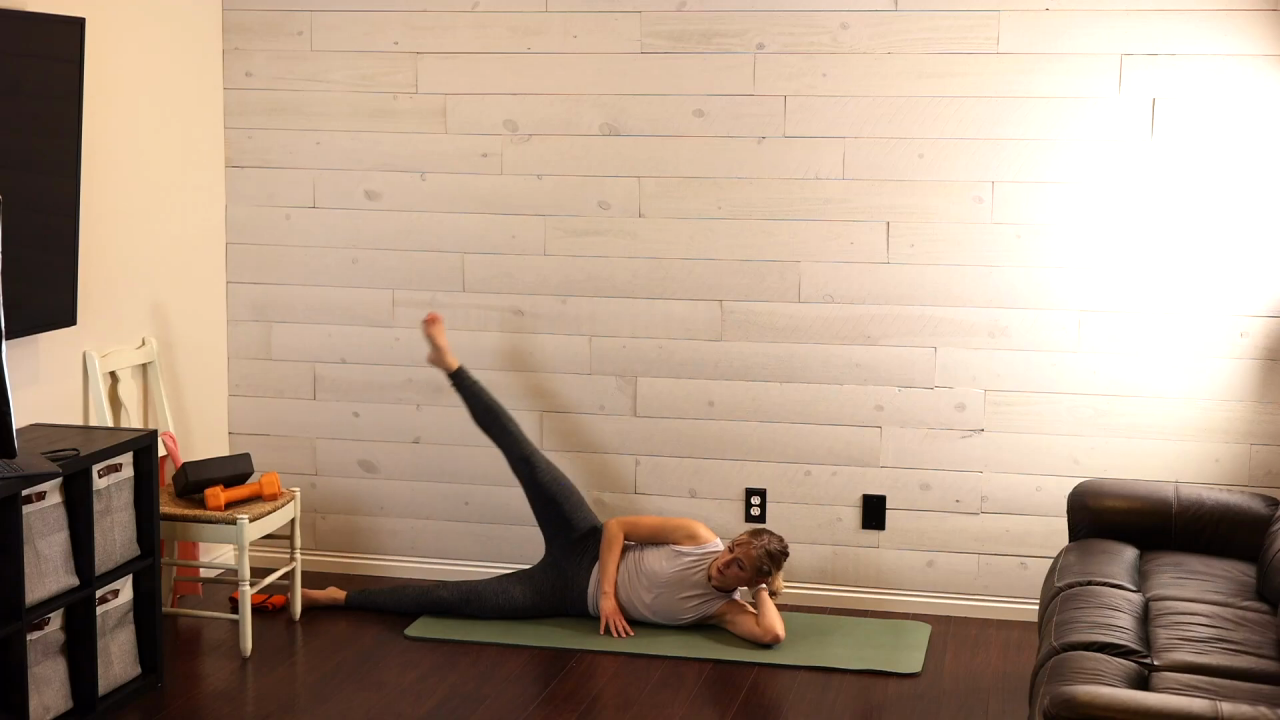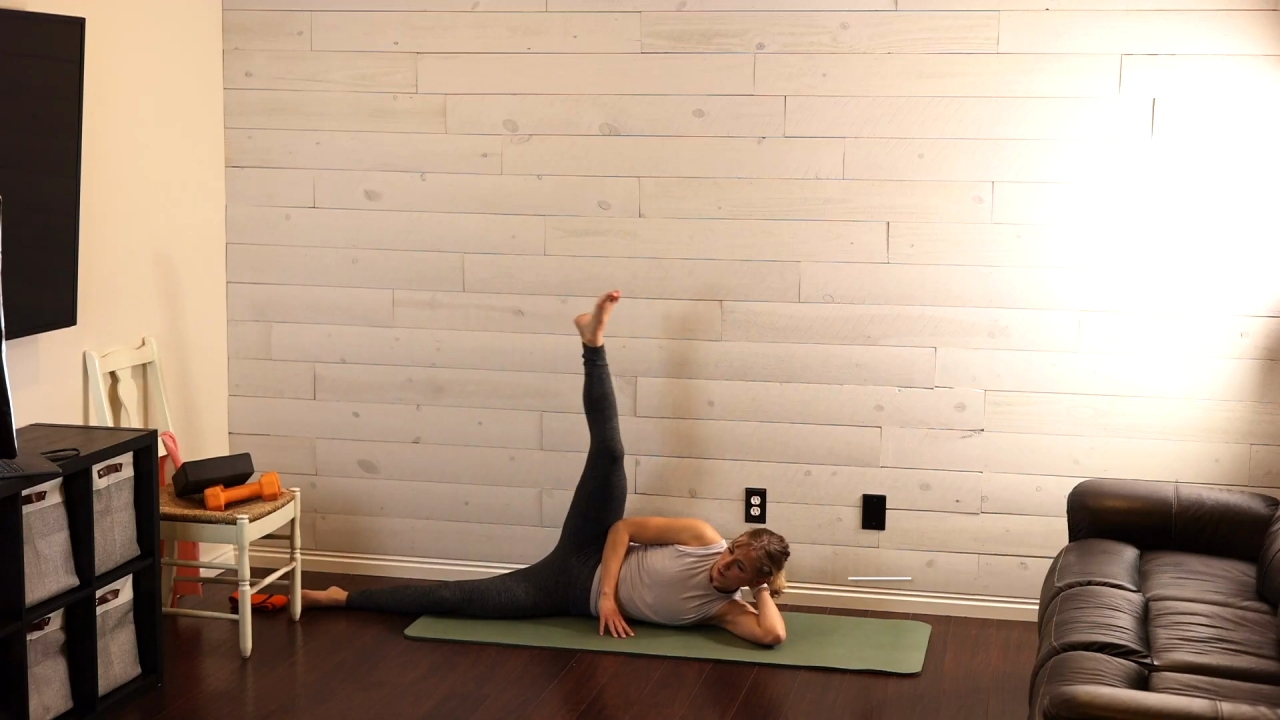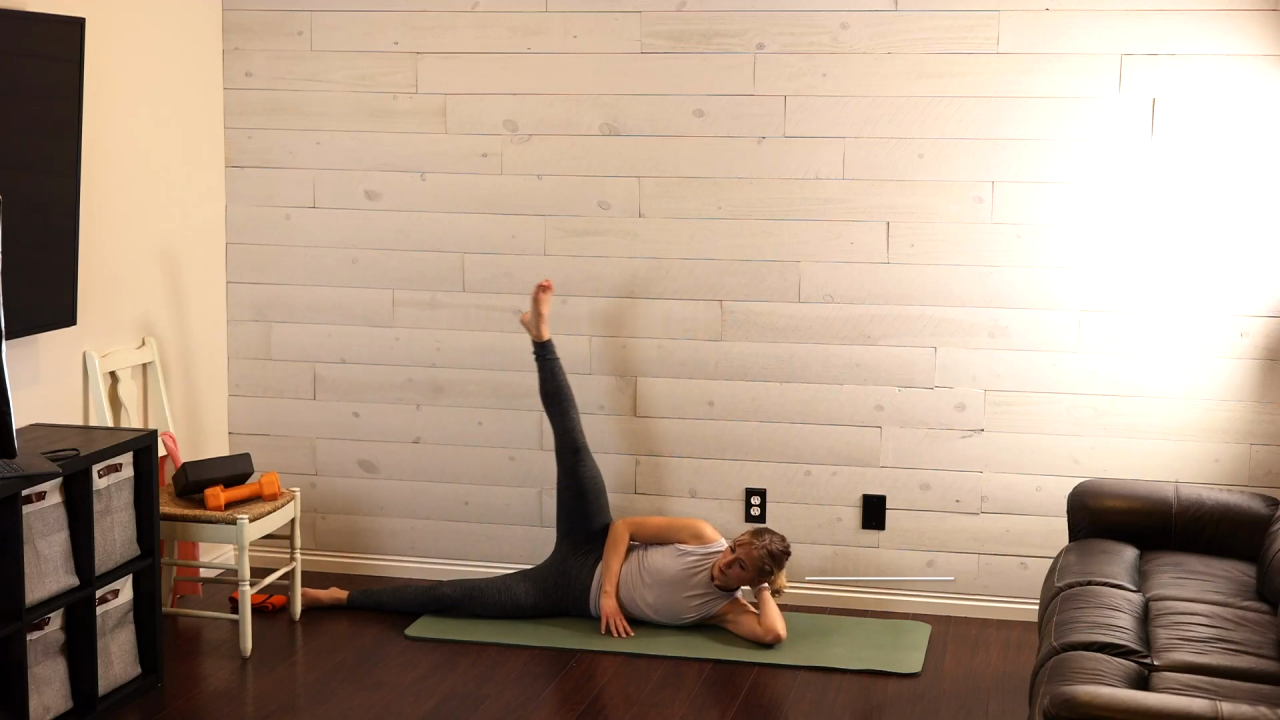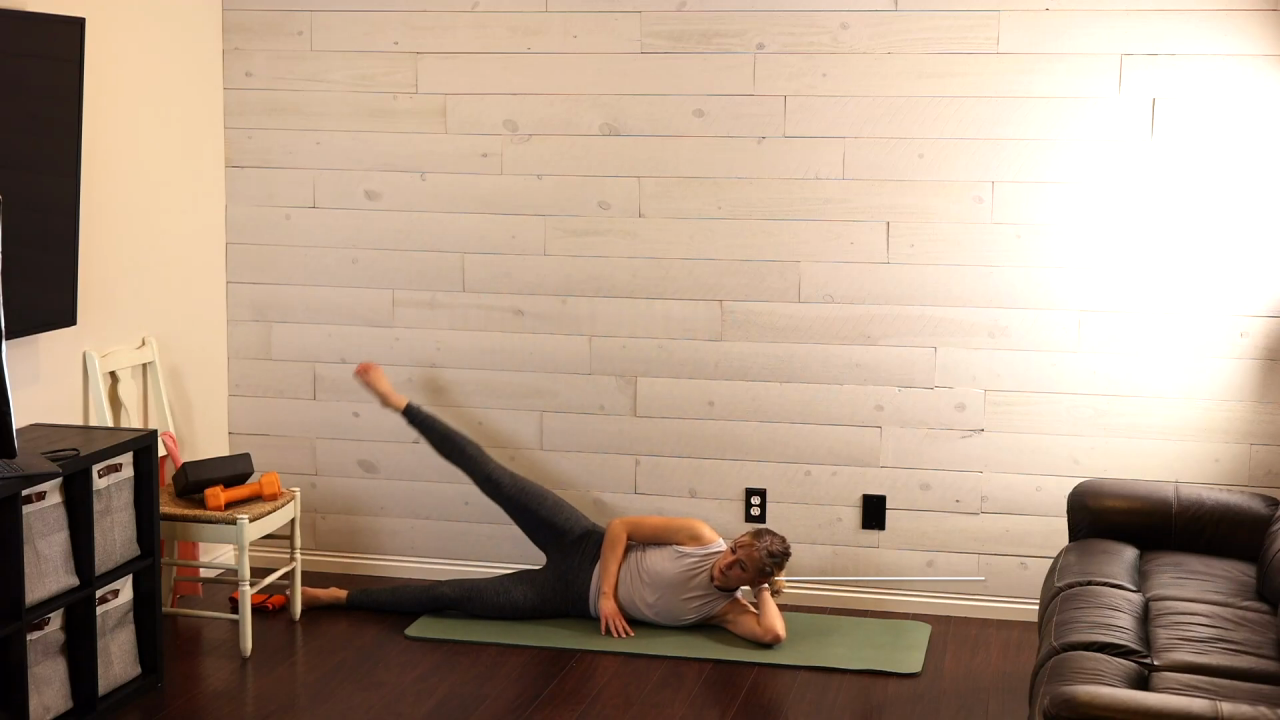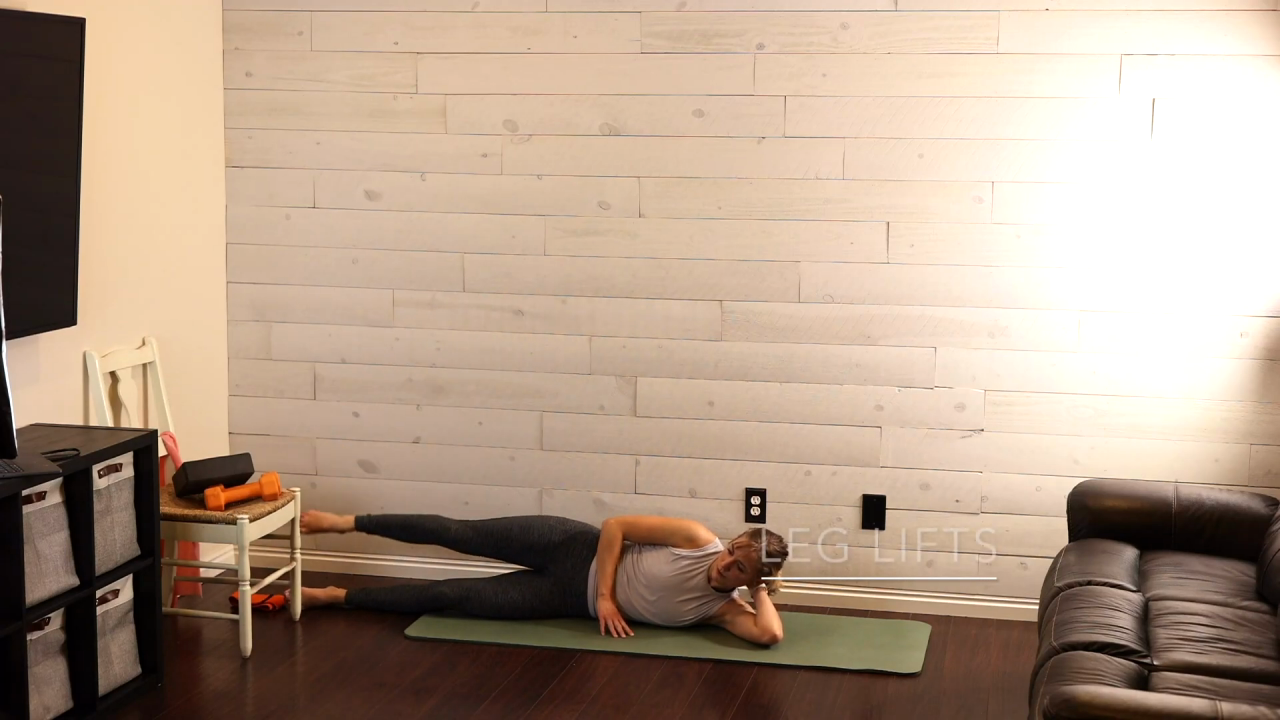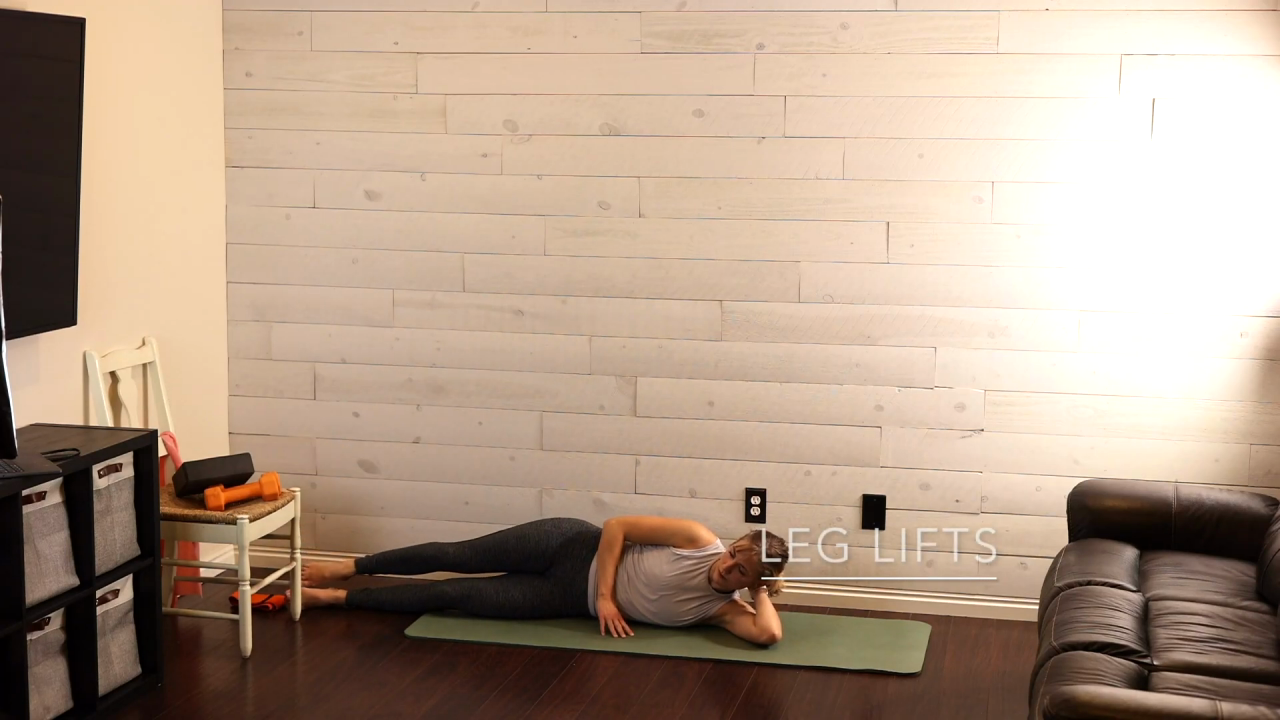
dt=0.3s
person 1, frame 1
left shoulder: (724, 606)
right shoulder: (698, 537)
left elbow: (772, 633)
right elbow: (616, 524)
left wrist: (762, 589)
right wrist: (607, 591)
left hip: (572, 596)
right hip: (583, 551)
left knee: (453, 598)
right knee: (521, 452)
left ankle: (338, 597)
right ankle: (450, 364)
person 1, frame 2
left shoulder: (724, 607)
right shoulder: (703, 538)
left elbow: (772, 635)
right elbow: (623, 528)
left wrist: (764, 591)
right wrist: (609, 593)
left hip: (579, 598)
right hip: (589, 557)
left knee: (455, 598)
right knee: (608, 449)
left ankle: (341, 599)
person 1, frame 3
left shoulder: (725, 607)
right shoulder: (703, 538)
left elbow: (773, 635)
right elbow: (626, 527)
left wrist: (764, 588)
right wrist: (609, 592)
left hip: (576, 597)
right hip: (589, 555)
left knee: (456, 597)
right knee: (572, 443)
left ankle: (341, 599)
right ankle: (542, 336)
person 1, frame 4
left shoulder: (724, 610)
right shoulder: (701, 534)
left elbow: (773, 634)
right elbow: (620, 529)
right wrist: (610, 584)
left hip: (575, 602)
right hip: (581, 547)
left knee: (451, 597)
right knee: (488, 475)
left ankle: (337, 596)
right ankle: (400, 403)
person 1, frame 5
left shoulder: (726, 610)
right shoulder: (699, 540)
left elbow: (771, 635)
right elbow: (615, 526)
left wrist: (761, 590)
right wrist: (606, 593)
left hip: (575, 600)
right hip: (576, 551)
left knee: (451, 596)
right knee: (461, 534)
left ankle: (336, 597)
right ankle: (347, 522)
person 1, frame 6
left shoulder: (723, 608)
right shoulder: (698, 538)
left elbow: (768, 633)
right elbow: (616, 525)
left wrist: (762, 589)
right wrist: (606, 593)
left hip: (572, 599)
right hip: (574, 548)
left knee: (452, 595)
right knee: (457, 556)
left ankle: (337, 597)
right ankle: (346, 568)
